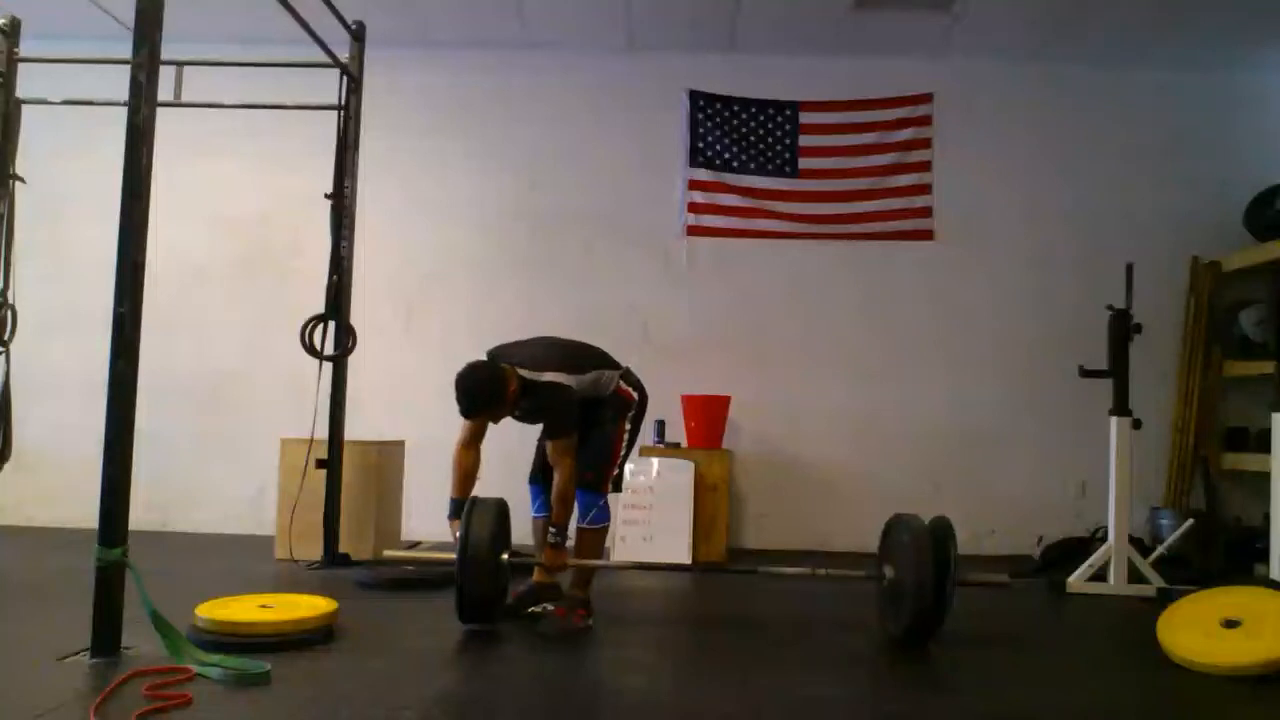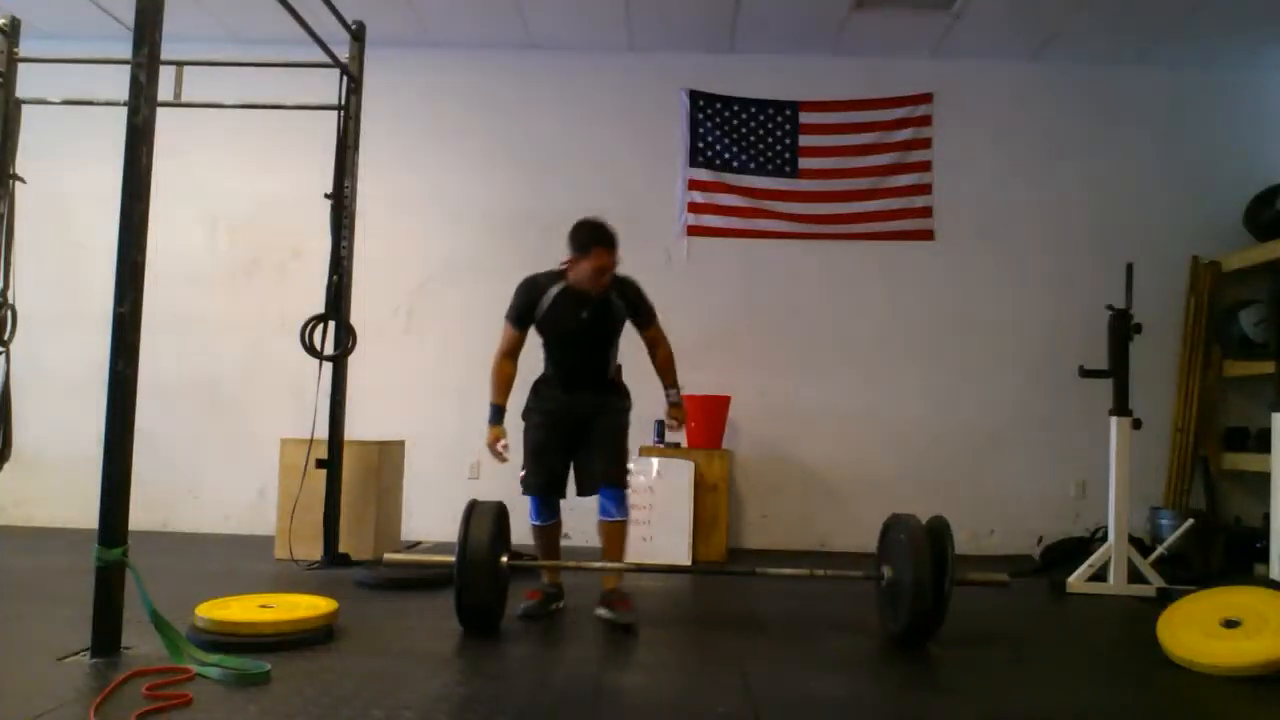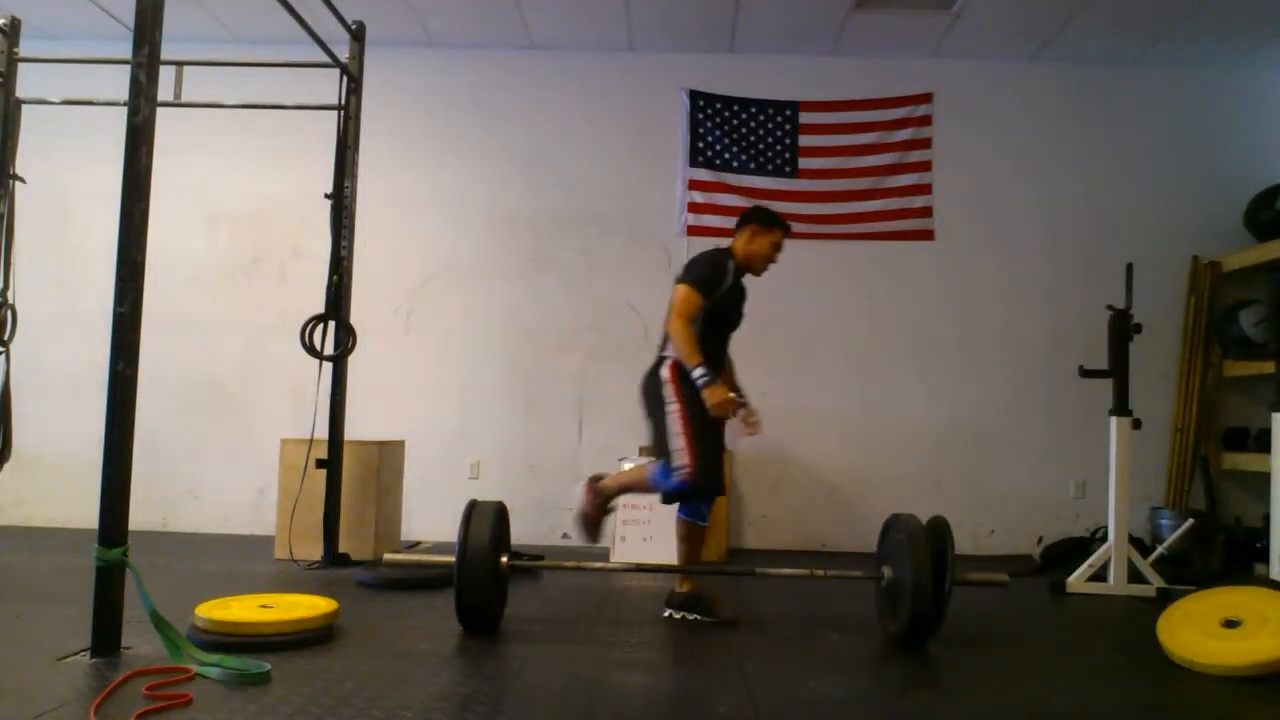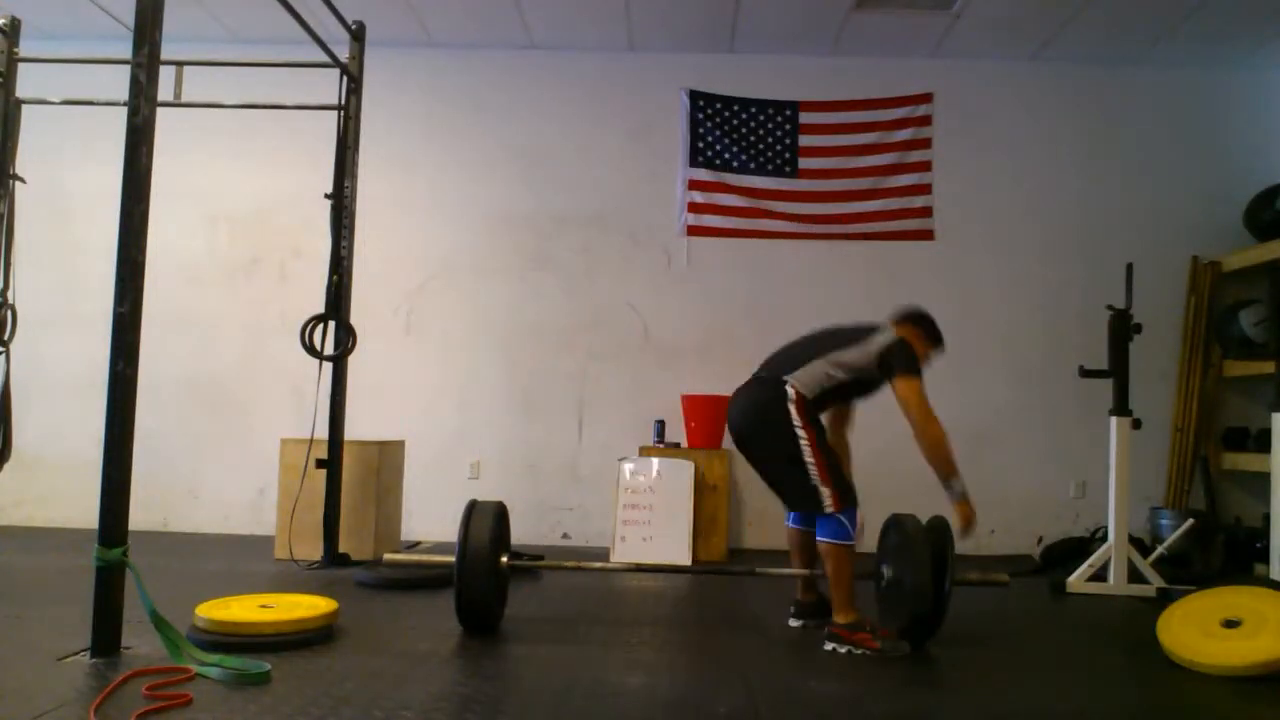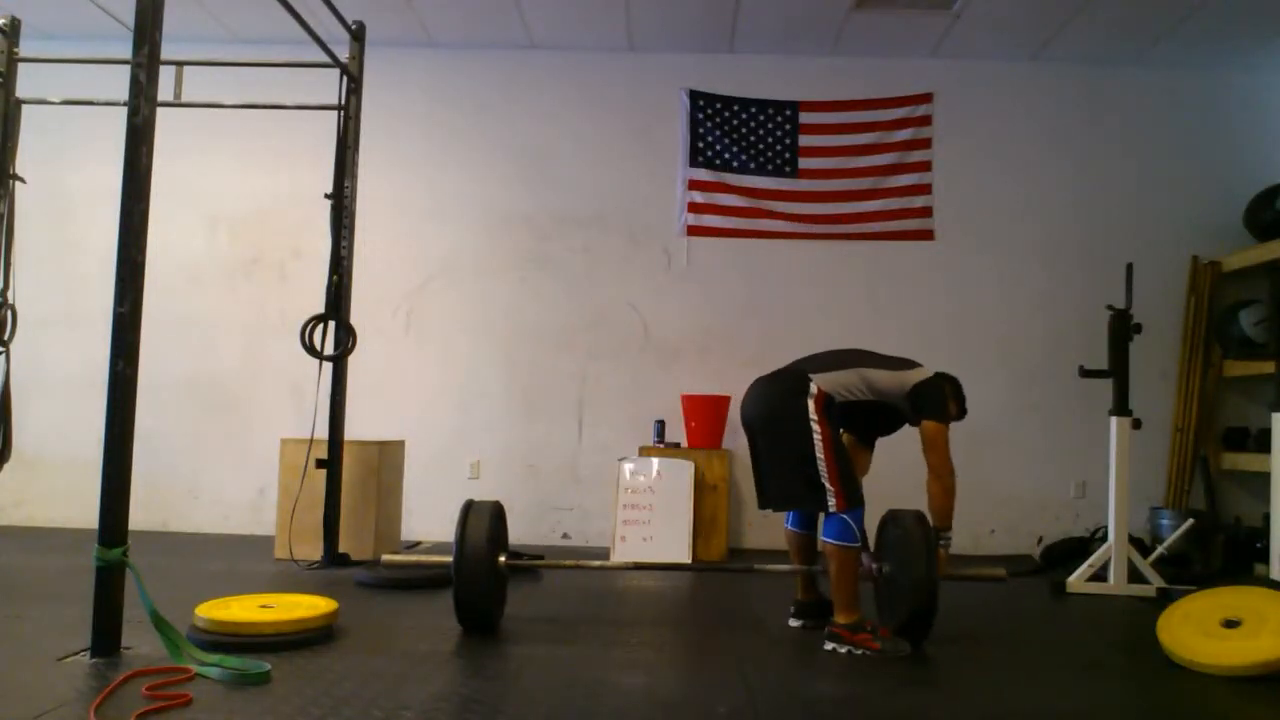
dt=0.7s
person 1, frame 1
left shoulder: (551, 392)
right shoulder: (487, 377)
left elbow: (563, 469)
right elbow: (467, 446)
left wrist: (556, 540)
right wrist: (456, 513)
left hip: (617, 399)
right hip: (578, 399)
left knee: (590, 487)
right knee: (540, 483)
left ankle: (578, 598)
right ankle: (544, 585)
person 1, frame 2
left shoulder: (624, 292)
right shoulder: (535, 290)
left elbow: (656, 343)
right elbow: (507, 355)
left wrist: (673, 397)
right wrist: (496, 417)
left hip: (605, 398)
right hip: (551, 397)
left knee: (611, 487)
right knee: (540, 492)
left ankle: (612, 590)
right ankle: (550, 586)
person 1, frame 3
left shoulder: (735, 286)
right shoulder: (711, 265)
right elbow: (679, 322)
left wrist: (740, 401)
right wrist: (708, 381)
left hip: (699, 391)
right hip: (674, 378)
left knee: (699, 489)
right knee: (684, 472)
left ankle: (685, 591)
right ankle: (603, 488)
person 1, frame 4
left shoulder: (856, 343)
right shoulder: (896, 346)
left elbow: (837, 432)
right elbow: (925, 424)
left wrist: (840, 479)
right wrist: (957, 492)
left hip: (747, 404)
right hip: (777, 405)
left knee: (810, 501)
right knee: (837, 505)
left ankle: (806, 601)
right ankle: (845, 625)
person 1, frame 5
left shoulder: (876, 406)
right shoulder: (929, 387)
left elbow: (850, 475)
right elbow: (940, 473)
left wrist: (859, 547)
right wrist: (941, 540)
left hip: (760, 398)
right hip: (795, 404)
left knee: (802, 498)
right knee: (842, 506)
left ankle: (807, 602)
right ankle: (846, 625)
